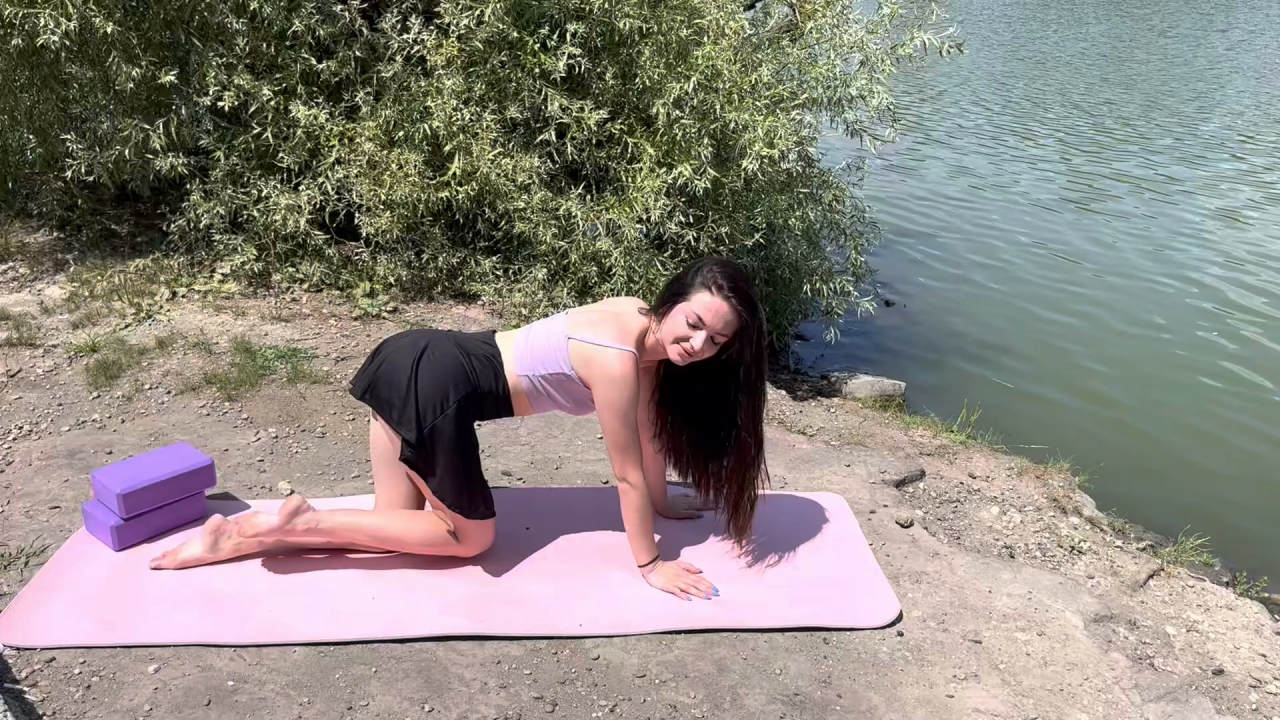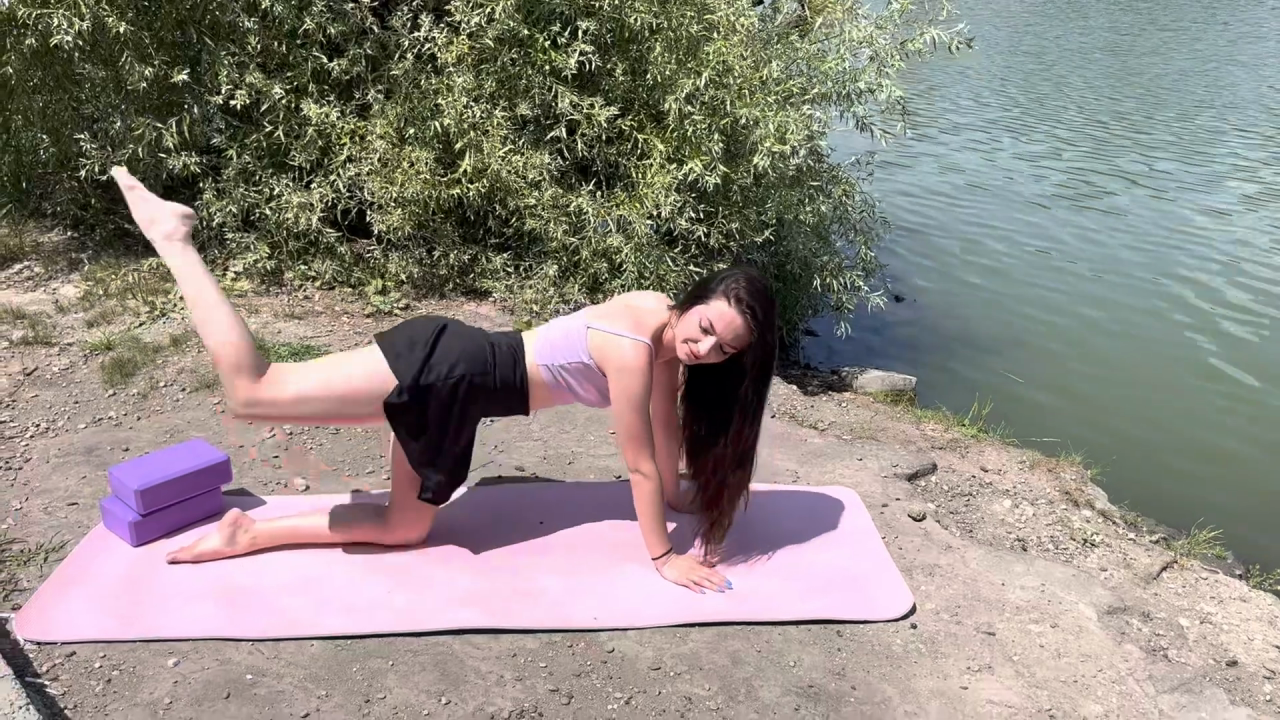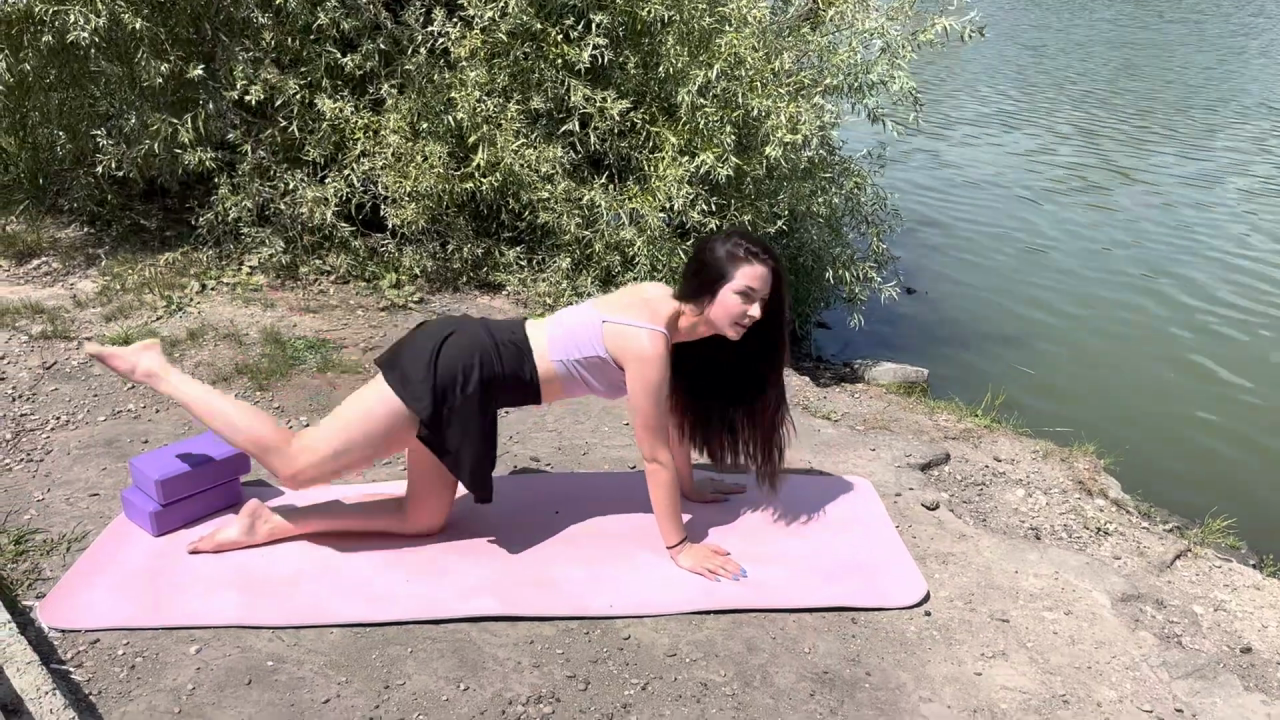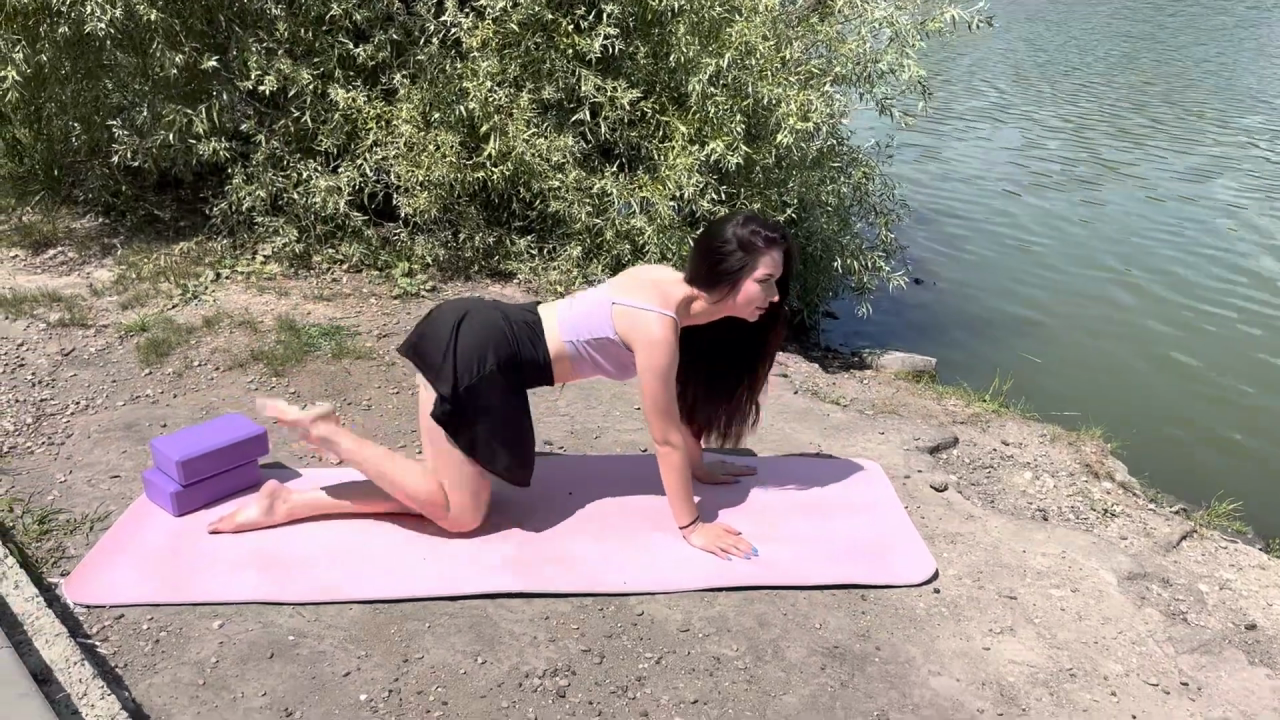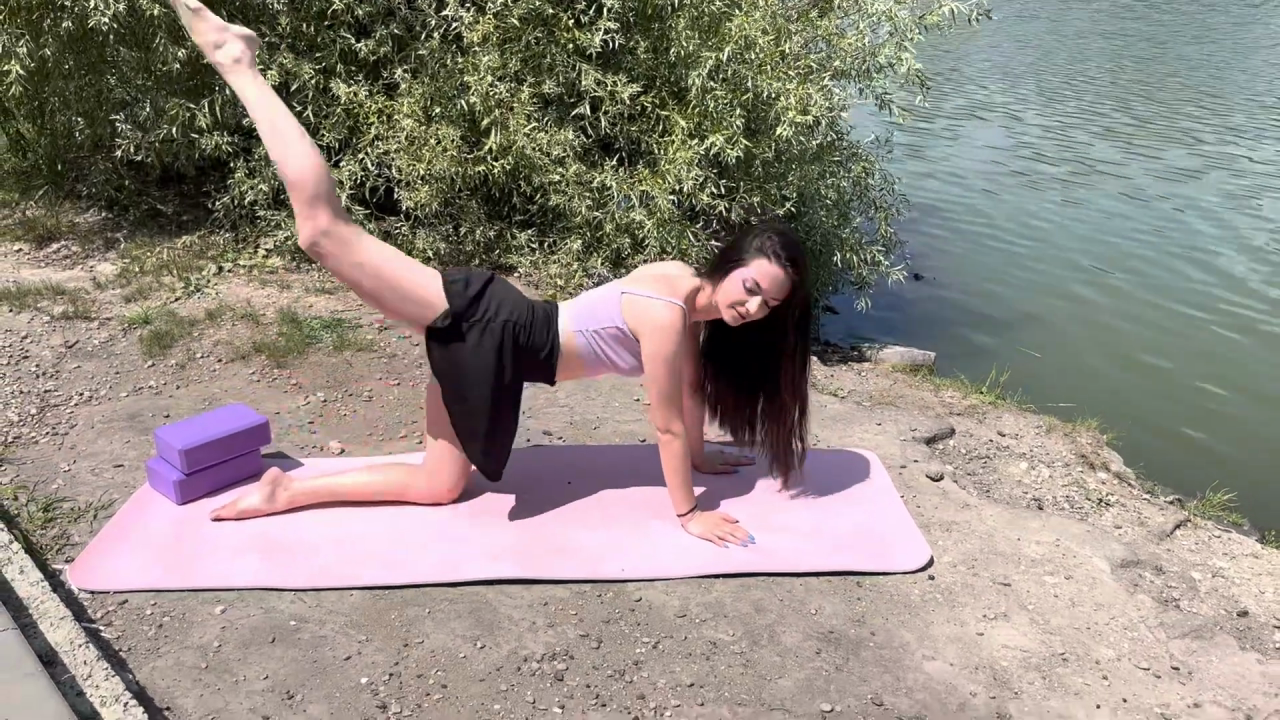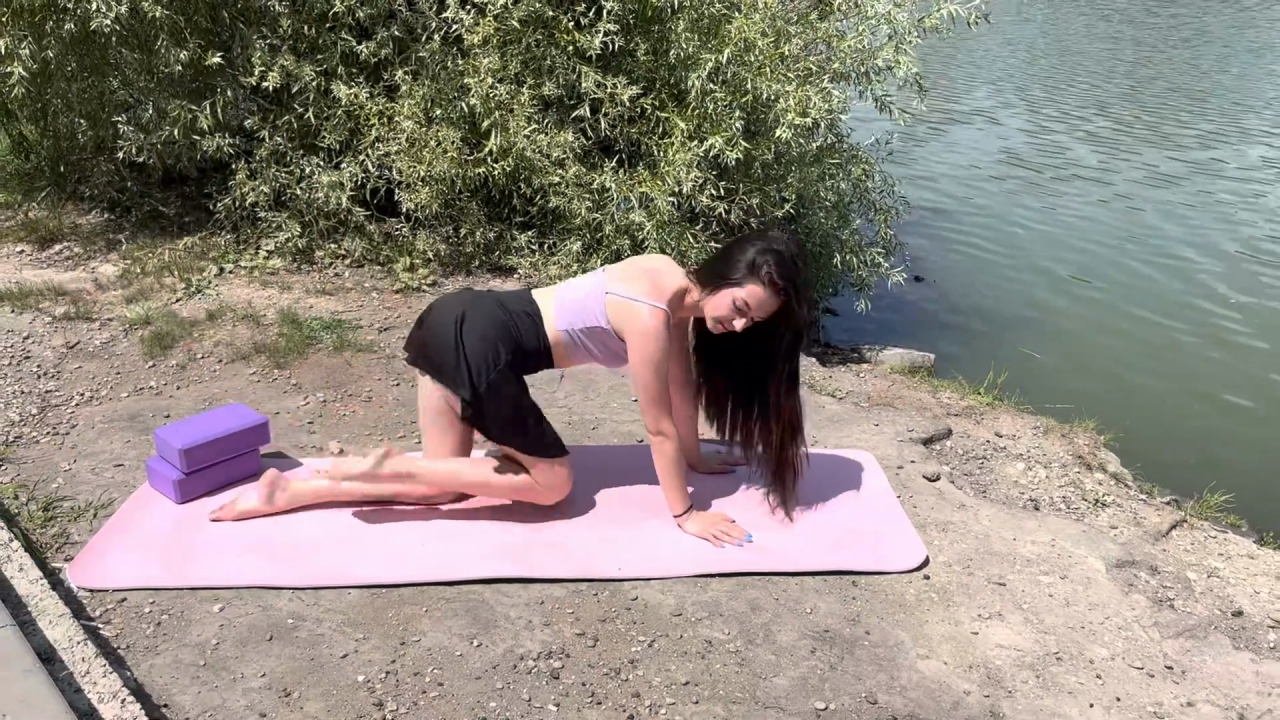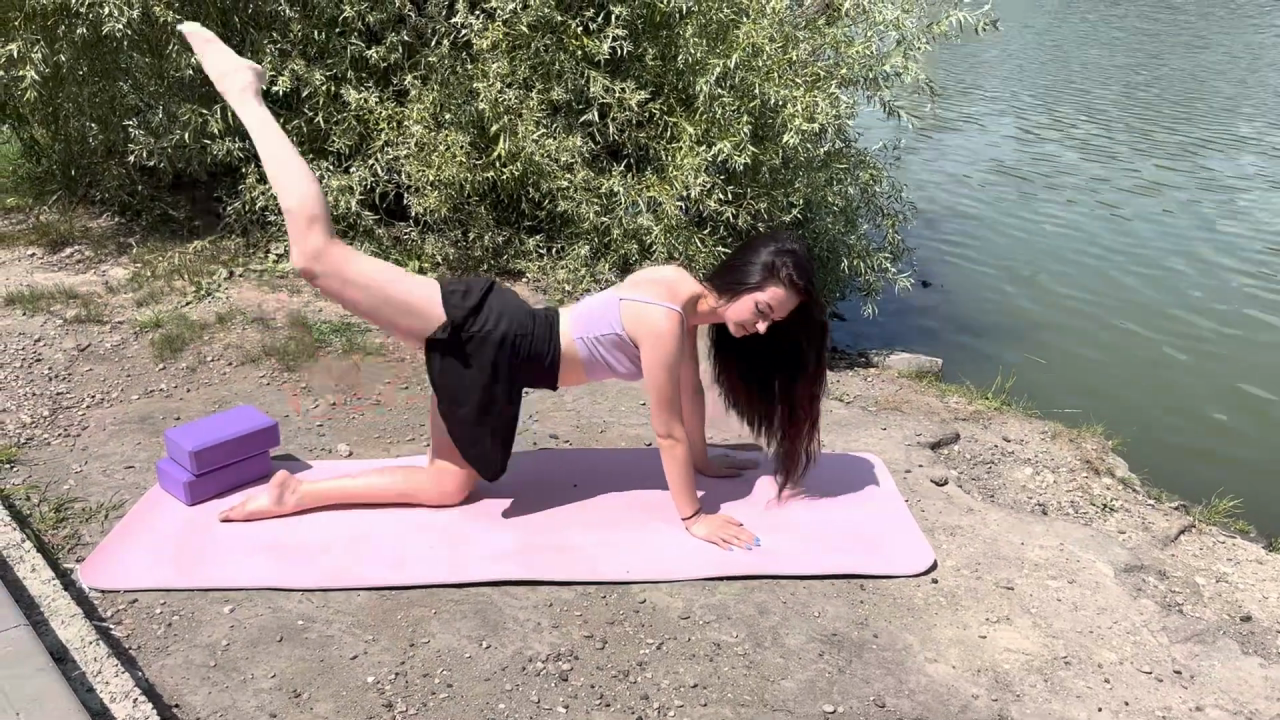
dt=0.7s
person 1, frame 1
left shoulder: (641, 320)
right shoulder: (618, 360)
left elbow: (650, 428)
right elbow: (627, 472)
left wrist: (661, 501)
right wrist: (649, 563)
left hip: (420, 361)
right hip: (433, 386)
left knee: (400, 526)
right knee: (467, 539)
left ankle: (233, 537)
right ankle: (301, 522)
person 1, frame 2
left shoulder: (662, 318)
right shoulder: (631, 350)
left elbow: (665, 426)
right elbow: (642, 465)
left wrist: (676, 496)
right wrist: (661, 556)
left hip: (453, 386)
right hip: (438, 367)
left knee: (405, 527)
right knee: (252, 392)
left ankle: (246, 531)
right ankle: (173, 235)
person 1, frame 3
left shoulder: (664, 304)
right shoulder: (649, 342)
left elbow: (674, 412)
right elbow: (655, 453)
left wrist: (687, 485)
right wrist: (677, 543)
left hip: (464, 355)
right hip: (456, 370)
left knee: (423, 515)
right knee: (294, 459)
left ankle: (262, 524)
right ankle: (154, 369)
person 1, frame 4
left shoulder: (675, 286)
right shoulder: (658, 324)
left elbow: (684, 398)
right elbow: (665, 436)
left wrist: (699, 466)
right wrist: (689, 524)
left hip: (471, 332)
right hip: (478, 352)
left knee: (447, 497)
right knee: (459, 514)
left ankle: (284, 502)
right ankle: (325, 431)
person 1, frame 5
left shoulder: (692, 298)
right shoulder: (665, 316)
left elbow: (687, 397)
right elbow: (667, 426)
left wrist: (696, 461)
right wrist: (685, 511)
left hip: (490, 343)
right hip: (475, 321)
left knee: (439, 488)
right knee: (323, 228)
left ankle: (285, 491)
right ankle: (239, 66)
person 1, frame 6
left shoulder: (673, 277)
right shoulder: (650, 315)
left elbow: (681, 382)
right elbow: (658, 423)
left wrist: (693, 455)
right wrist: (684, 512)
left hip: (465, 322)
right hip: (479, 345)
left knee: (444, 474)
right knee: (550, 484)
left ankle: (286, 490)
right ankle: (385, 465)
person 1, frame 7
left shoulder: (682, 289)
right shoulder: (666, 319)
left elbow: (685, 401)
right elbow: (669, 430)
left wrist: (702, 463)
right wrist: (690, 514)
left hip: (492, 355)
right hip: (483, 336)
left knee: (446, 487)
right knee: (315, 251)
left ankle: (293, 494)
right ankle: (243, 89)
